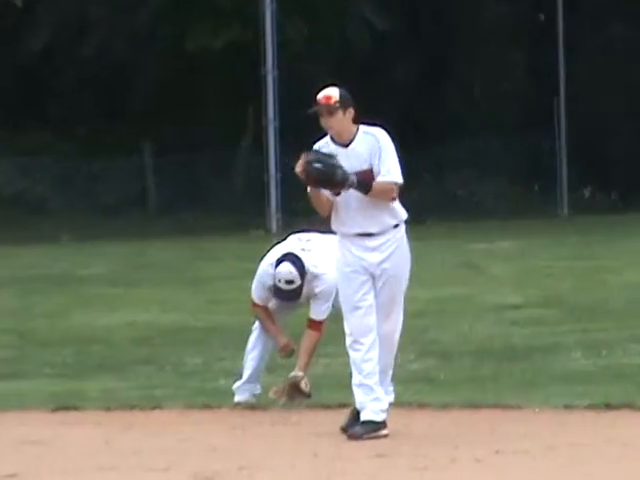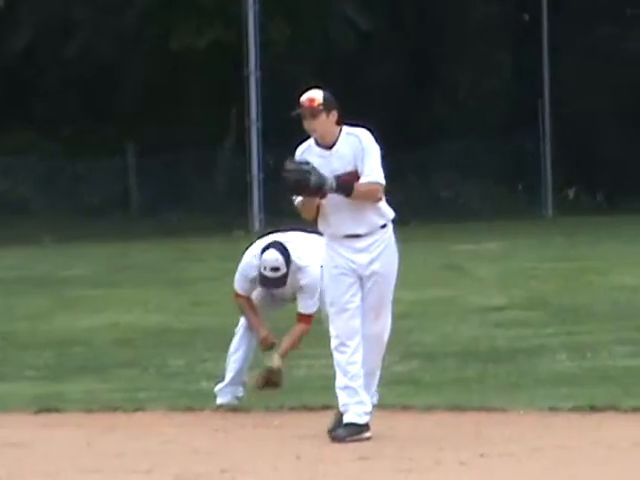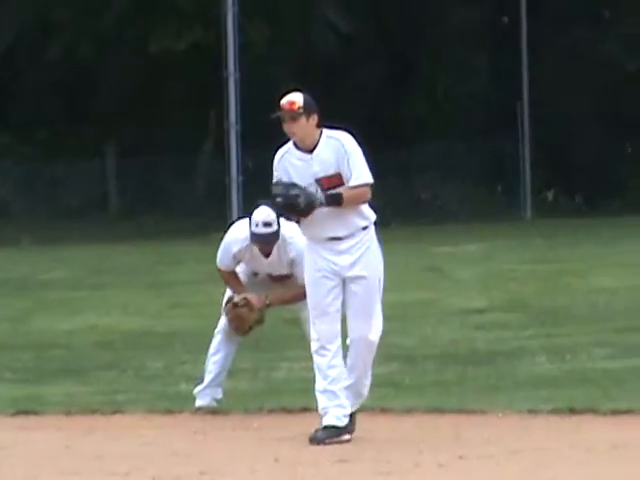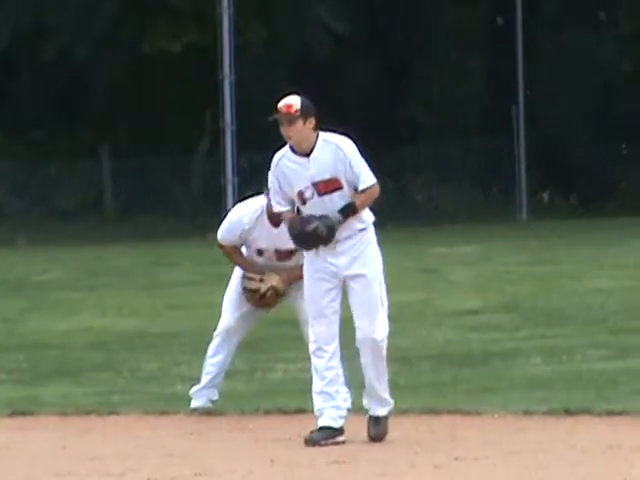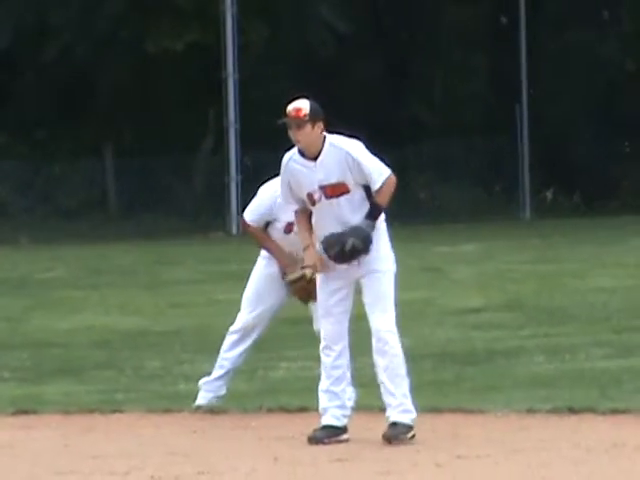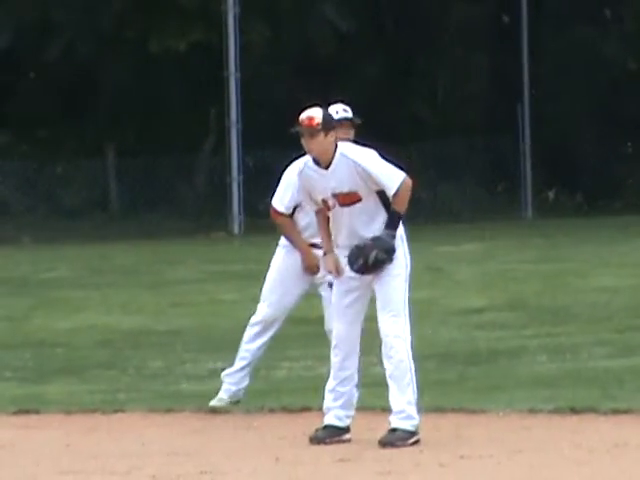
dt=0.2s
person 1, frame 1
left shoulder: (376, 138)
right shoulder: (320, 151)
left elbow: (390, 190)
right elbow: (324, 210)
left wrist: (351, 182)
right wrist: (312, 184)
left hip: (389, 242)
right hip: (351, 246)
left knee: (387, 328)
right knee: (359, 331)
left ankle: (375, 400)
right ankle: (372, 411)
person 1, frame 2
left shoulder: (360, 139)
right shoulder: (303, 155)
left elbow: (375, 191)
right elbow: (308, 214)
left wrist: (333, 186)
right wrist: (310, 193)
left hip: (377, 242)
right hip: (337, 248)
left knee: (375, 329)
right knee: (344, 333)
left ankle: (357, 403)
right ankle: (355, 414)
person 1, frame 3
left shoulder: (341, 142)
right shoulder: (283, 160)
left elbow: (364, 191)
left wrist: (322, 200)
left hip: (359, 244)
right hip: (318, 251)
left knee: (366, 332)
right knee: (324, 336)
left ankle: (351, 402)
right ankle: (335, 417)
person 1, frame 4
left shoulder: (339, 146)
right shoulder: (280, 163)
left elbow: (371, 189)
right elbow: (286, 210)
left wrist: (339, 218)
left hip: (358, 244)
right hip: (317, 254)
left knee: (372, 331)
right knee: (322, 337)
left ankle: (378, 408)
right ankle: (331, 420)
person 1, frame 5
left shoulder: (347, 150)
right shoulder: (290, 165)
left elbow: (388, 181)
left wrist: (370, 221)
right wrist: (309, 246)
left hip: (371, 246)
right hip: (331, 253)
left knee: (383, 329)
right knee: (331, 336)
left ankle: (402, 417)
right ankle: (334, 419)
person 1, frame 6
left shoulder: (359, 159)
right shoulder: (306, 172)
left elbow: (404, 184)
left wrist: (390, 229)
right wrist: (328, 252)
right hip: (350, 255)
left knee: (393, 332)
right knee: (343, 336)
left ankle: (406, 422)
right ankle: (338, 420)
person 2, frame 1
left shoulder: (323, 277)
right shoulder: (267, 269)
left elbow: (314, 327)
right elbow: (259, 306)
left wrist: (300, 370)
right wrist: (280, 337)
right knee: (265, 324)
right ankle: (246, 389)
person 2, frame 2
left shoulder: (309, 270)
right shoulder: (250, 262)
left elbow: (304, 322)
right elbow: (242, 296)
left wrist: (279, 356)
right wrist: (261, 329)
right knee: (247, 326)
right ankle: (228, 392)
person 2, frame 3
left shoulder: (296, 243)
right shoulder: (236, 238)
right elbow: (224, 270)
left wrist: (268, 302)
left hip: (295, 284)
right hip: (252, 279)
right knee: (228, 327)
right ankle: (208, 394)
person 2, frame 4
right shoulder: (246, 213)
right elbow: (226, 244)
left wrist: (285, 280)
right wrist: (254, 272)
left hip: (297, 272)
right hip: (254, 269)
right knee: (229, 328)
right ankle: (204, 394)
person 2, frame 5
right shoulder: (276, 190)
right elbow: (250, 225)
right wrist: (281, 258)
right hip: (276, 266)
right knee: (248, 323)
right ankle: (212, 391)
person 2, frame 6
right shoulder: (300, 171)
right elbow: (279, 215)
right wrist: (304, 252)
right hip: (295, 253)
right knee: (268, 315)
right ankle: (233, 385)
